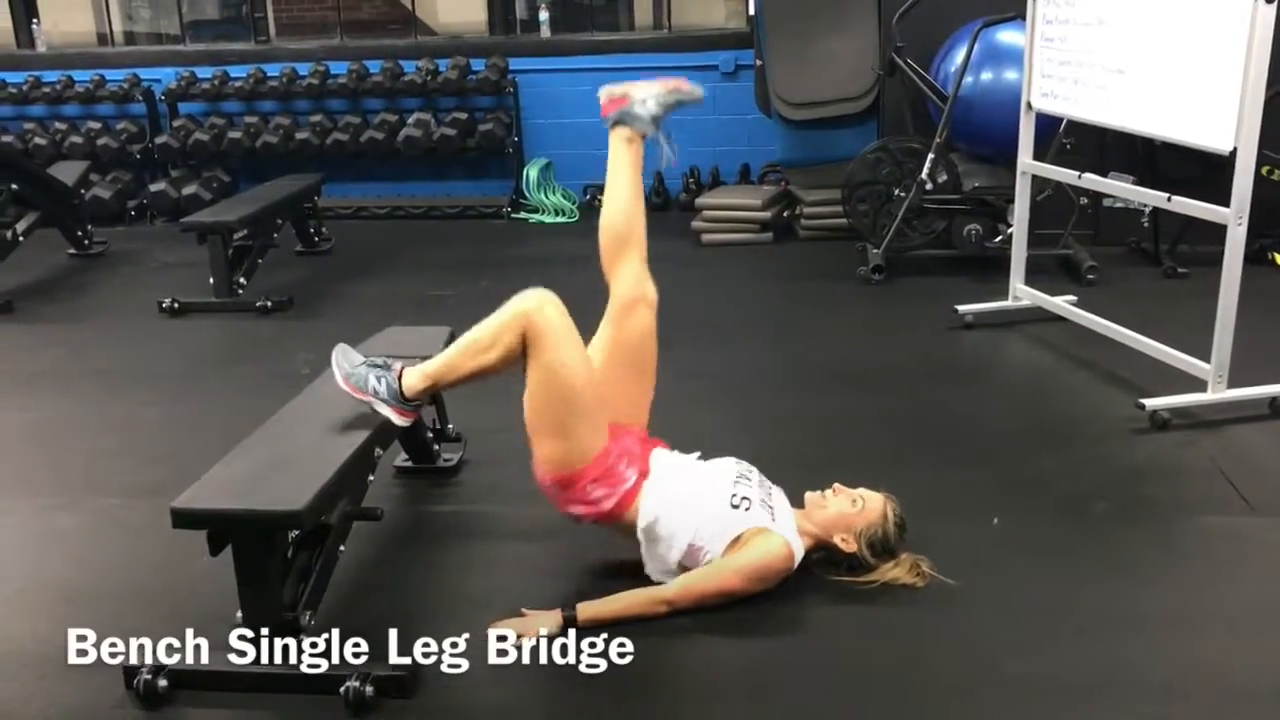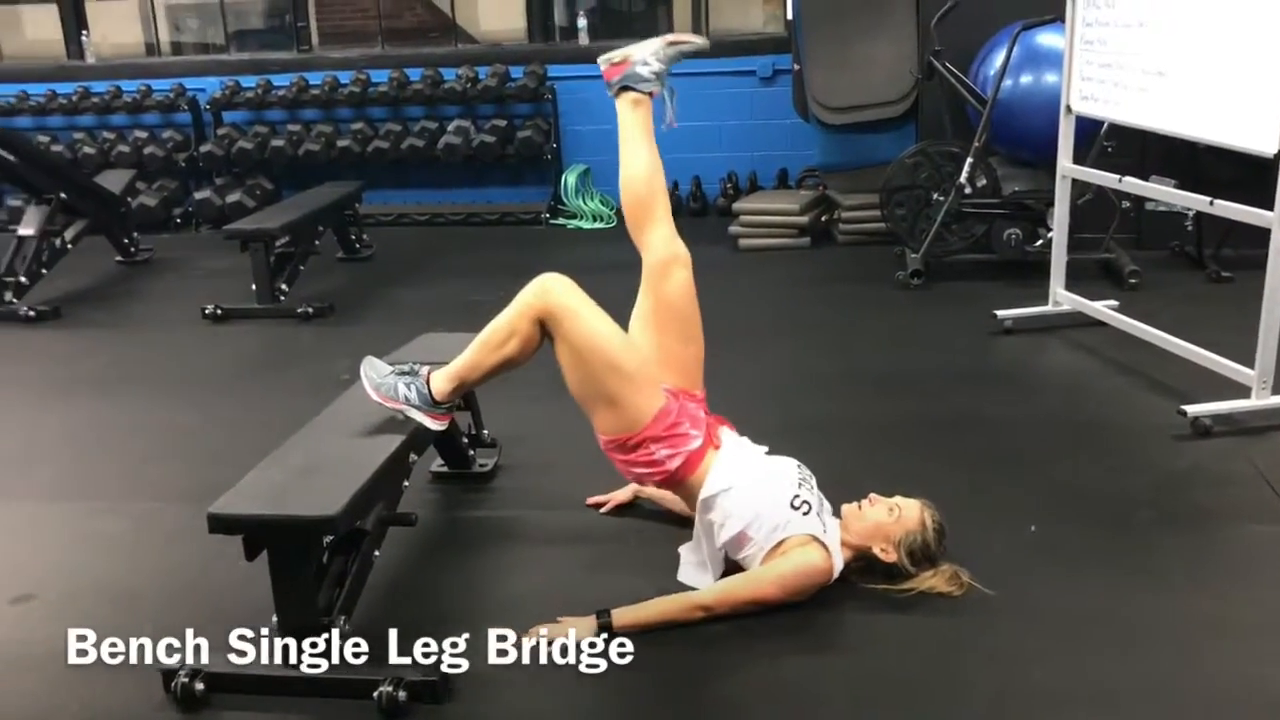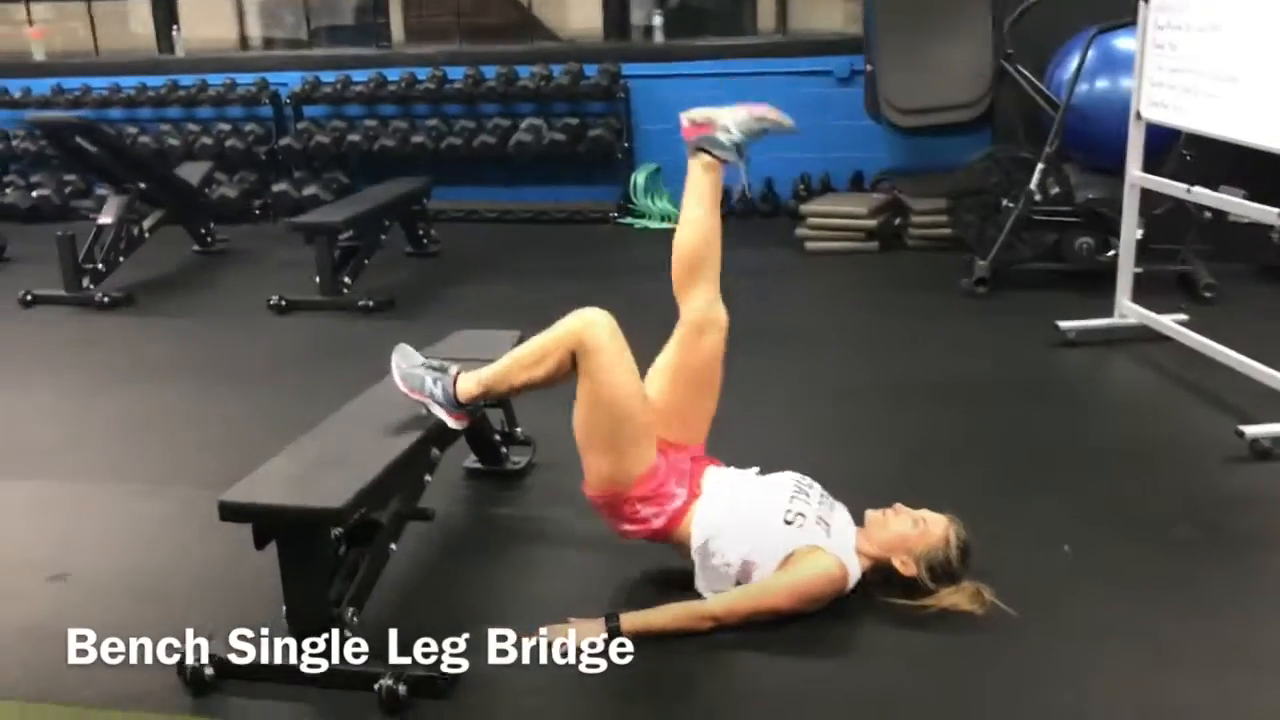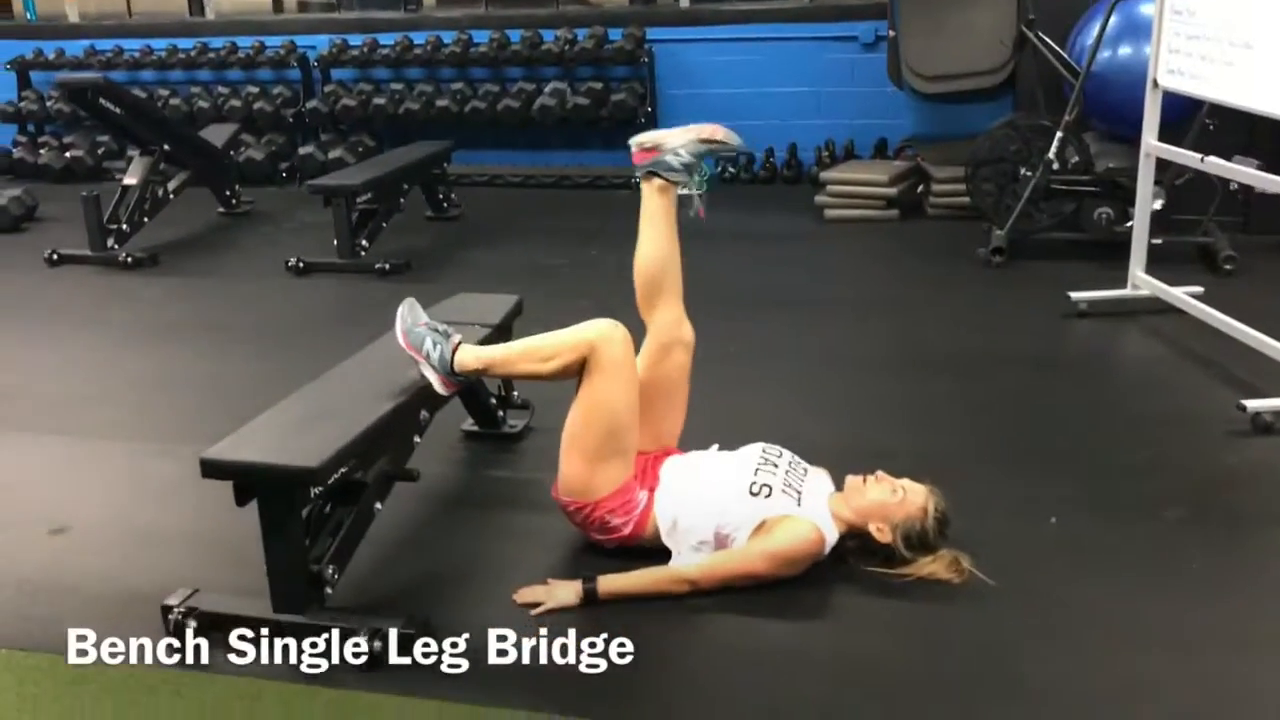
dt=0.5s
person 1, frame 1
left shoulder: (776, 555)
right shoulder: (775, 515)
left elbow: (669, 597)
left wrist: (565, 617)
left hip: (598, 476)
right hip: (622, 459)
left knee: (537, 308)
left ankle: (404, 391)
person 1, frame 2
left shoulder: (816, 562)
right shoulder: (819, 523)
left elbow: (705, 604)
left wrist: (599, 623)
left hip: (661, 436)
right hip: (681, 423)
left knee: (550, 294)
right knee: (665, 257)
left ankle: (435, 392)
person 1, frame 3
left shoulder: (831, 573)
right shoulder: (837, 525)
left elbow: (718, 614)
left wrist: (611, 628)
left hip: (649, 499)
right hip: (678, 474)
left knee: (593, 327)
left ankle: (459, 395)
person 1, frame 4
left shoulder: (806, 539)
right shoulder: (818, 487)
left elbow: (692, 580)
left wrist: (585, 591)
left hip: (615, 504)
right hip: (651, 469)
left knee: (608, 338)
left ankle: (458, 362)
